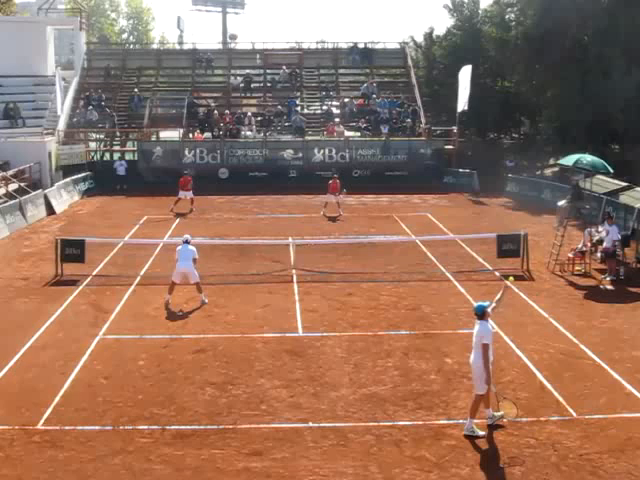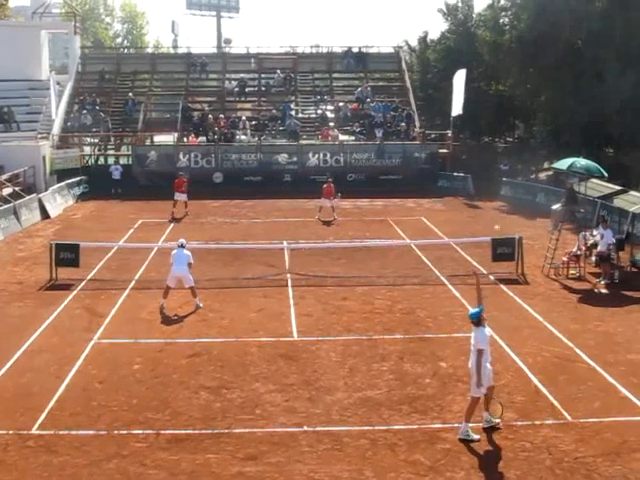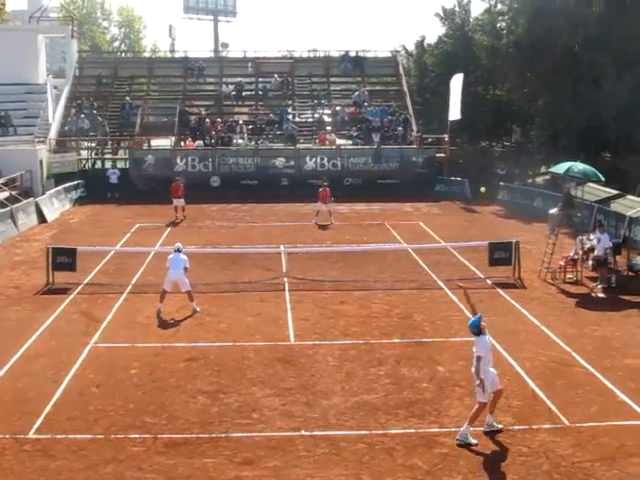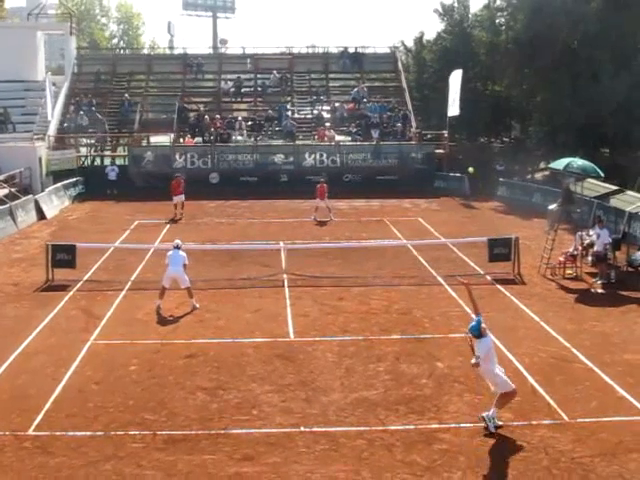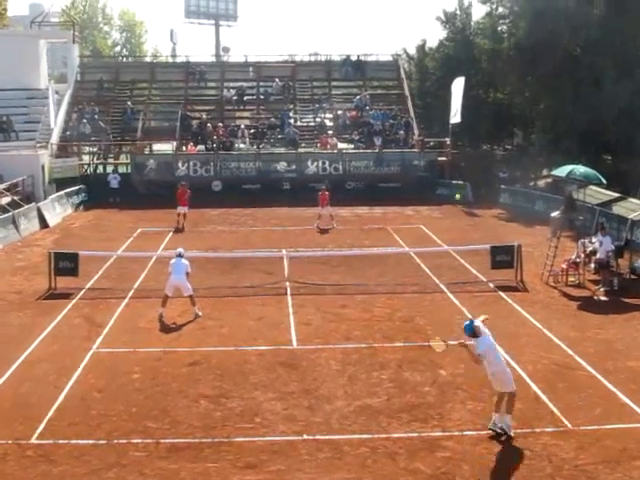
dt=0.2s
person 1, frame 1
left shoulder: (481, 322)
right shoulder: (485, 329)
left elbow: (493, 305)
right elbow: (485, 353)
left wrist: (503, 290)
right wrist: (488, 373)
left hip: (478, 362)
right hip: (480, 365)
left knee: (486, 389)
right knee: (480, 395)
left ankle: (491, 417)
right ankle: (469, 428)
person 1, frame 2
left shoulder: (479, 326)
right shoulder: (482, 335)
left elbow: (479, 300)
right elbow: (478, 358)
left wrist: (477, 282)
right wrist: (478, 378)
left hip: (484, 366)
right hip: (479, 369)
left knee: (490, 390)
right knee: (476, 398)
left ankle: (487, 420)
right ankle: (464, 431)
person 1, frame 3
left shoulder: (479, 331)
right shoulder: (482, 343)
left elbow: (473, 309)
right elbow: (477, 364)
left wrist: (465, 292)
right wrist: (479, 380)
left hip: (487, 370)
right hip: (483, 374)
left knee: (498, 393)
right knee: (481, 405)
left ankle: (489, 423)
right ankle: (463, 436)
person 1, frame 4
left shoulder: (479, 328)
right shoulder: (482, 346)
left elbow: (475, 308)
right elbow: (474, 365)
left wrist: (468, 288)
right wrist: (474, 355)
left hip: (492, 368)
right hip: (491, 372)
left knee: (504, 392)
right knee: (512, 393)
left ankle: (492, 420)
right ankle: (489, 415)
person 1, frame 5
left shoulder: (478, 327)
right shoulder: (479, 343)
left elbow: (482, 319)
right elbow: (478, 361)
right wrist: (469, 348)
left hip: (494, 369)
right hip: (500, 370)
left knee: (502, 393)
right knee: (511, 394)
left ankle: (495, 422)
right ankle: (505, 423)
